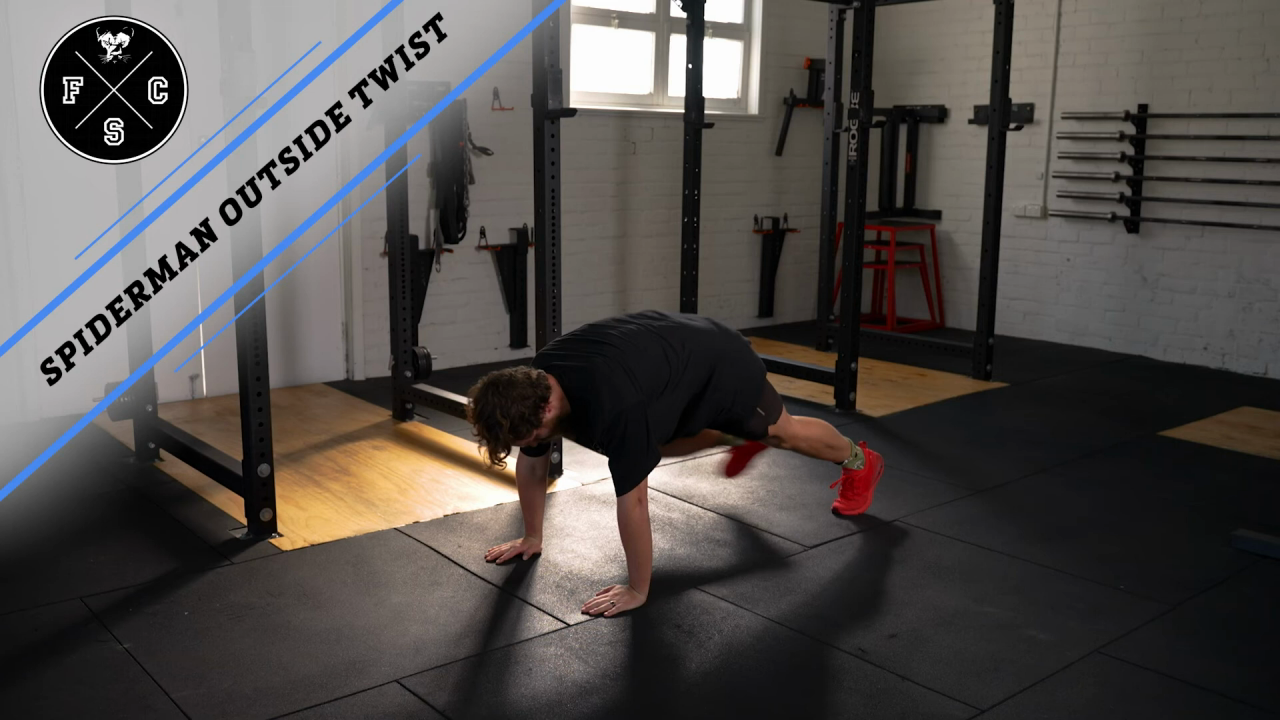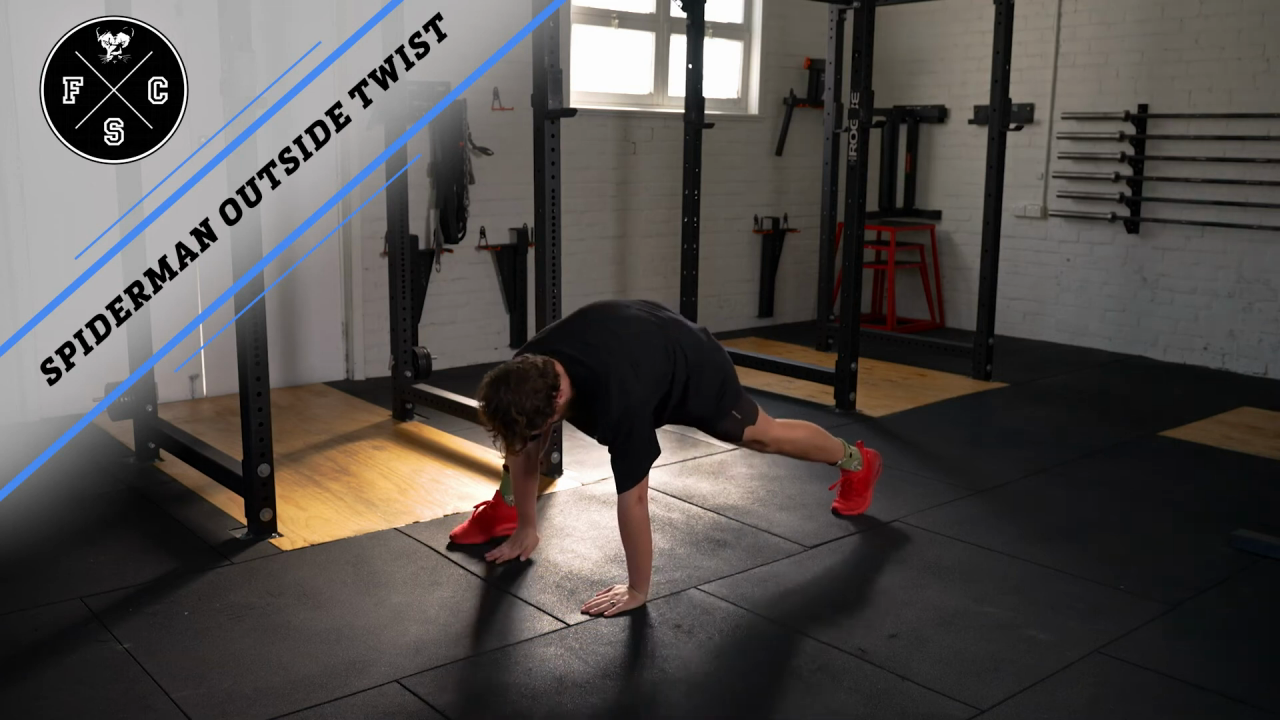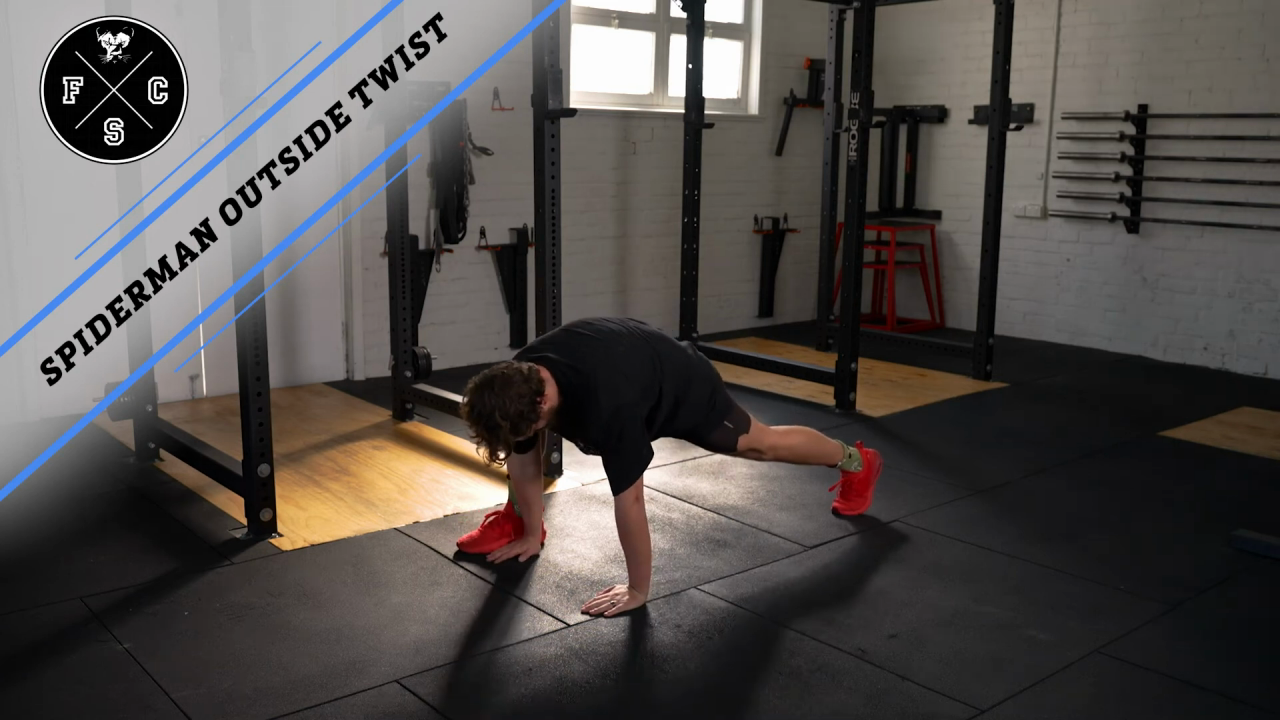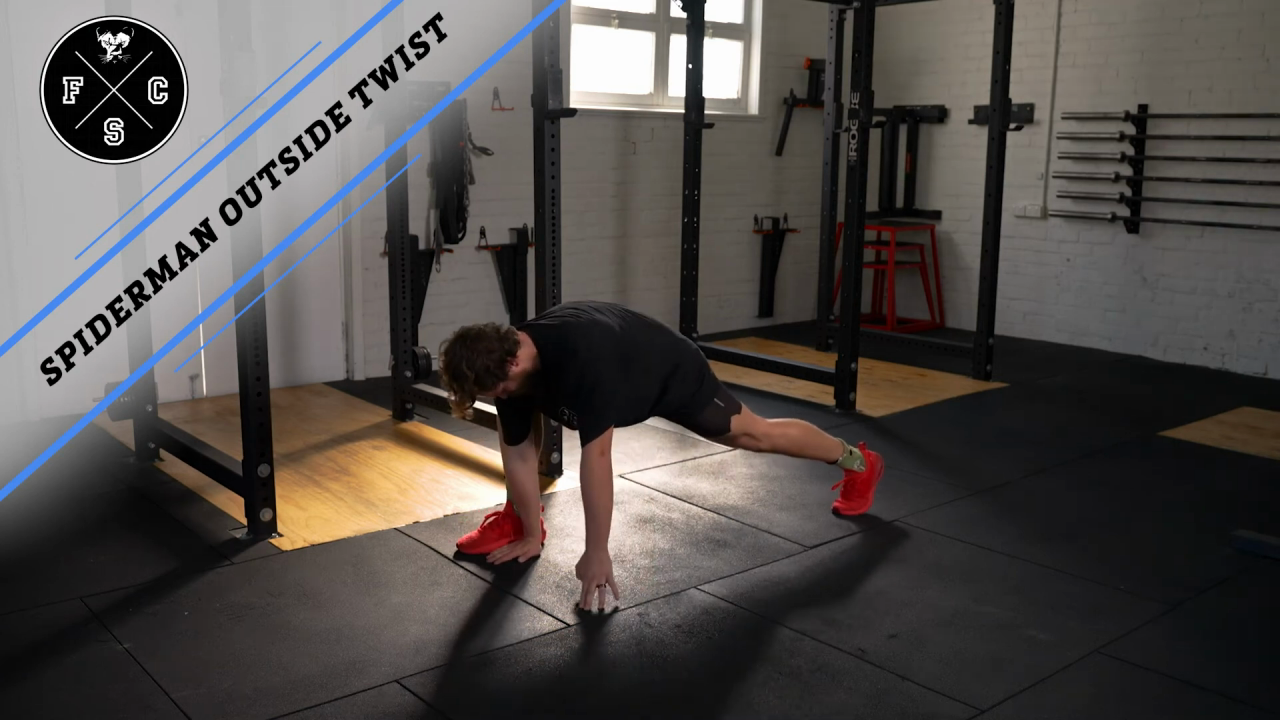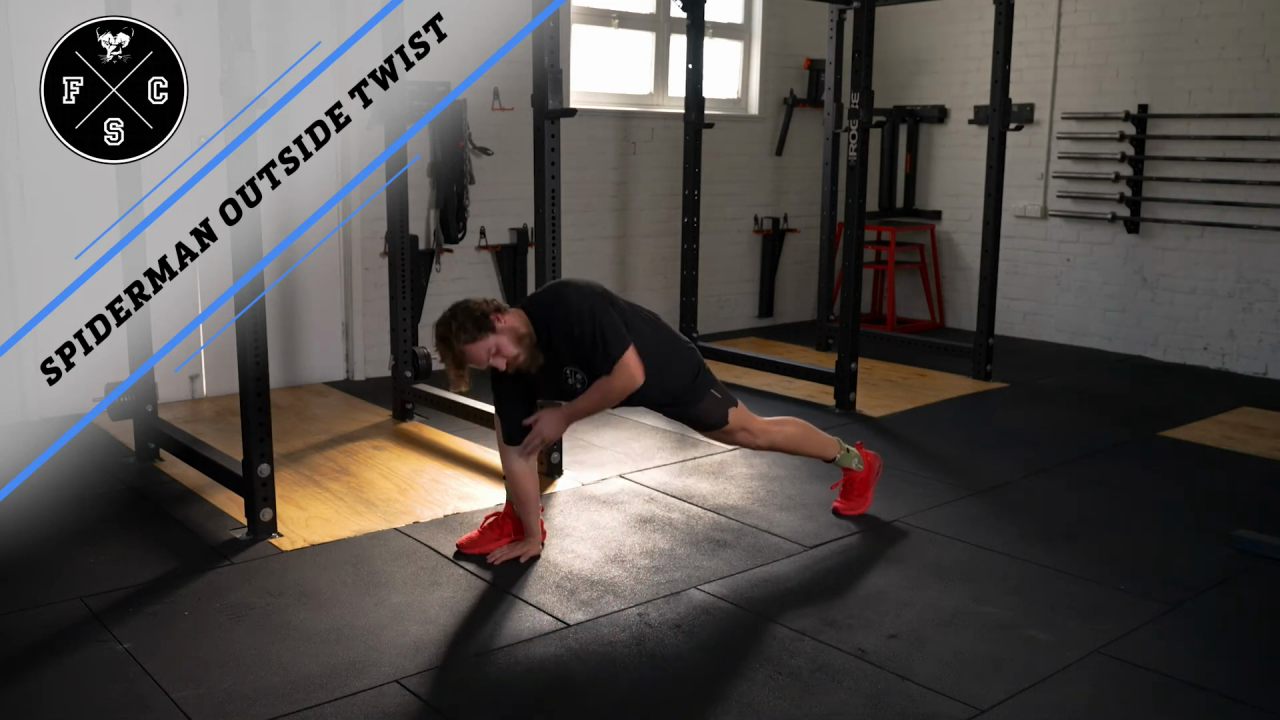
dt=1s
person 1, frame 1
left shoulder: (610, 408)
right shoulder: (532, 387)
left elbow: (632, 502)
right elbow: (531, 465)
left wrist: (637, 590)
right wrist: (532, 536)
left hip: (719, 364)
right hip: (665, 345)
left knee: (781, 432)
right knee: (653, 446)
left ankle: (858, 461)
right ankle: (743, 437)
person 1, frame 2
left shoulder: (617, 400)
right shoulder: (527, 375)
left elbow: (632, 498)
right elbow: (524, 448)
left wrist: (637, 590)
right wrist: (525, 527)
left hip: (696, 370)
right hip: (640, 339)
left knee: (762, 435)
left ankle: (856, 462)
right ankle: (507, 509)
person 1, frame 3
left shoulder: (605, 405)
right shoulder: (518, 382)
left elbow: (628, 500)
right elbow: (523, 461)
left wrist: (637, 589)
right wrist: (530, 534)
left hip: (684, 385)
right hip: (630, 358)
left knee: (760, 444)
left ankle: (856, 462)
right ankle: (515, 518)
person 1, frame 4
left shoulder: (583, 359)
right shoulder: (508, 360)
left elbow: (596, 458)
right elbow: (518, 453)
left wrist: (597, 552)
right wrist: (530, 535)
left hip: (674, 372)
right hip: (626, 372)
left knee: (753, 433)
right knee: (522, 426)
left ankle: (857, 461)
right ankle: (514, 519)
person 1, frame 5
left shoulder: (569, 303)
right shoulder: (508, 374)
left elbow: (630, 372)
right elbow: (518, 454)
left wrist: (564, 415)
right wrist: (531, 536)
left hip: (667, 370)
left knee: (750, 431)
right knee: (515, 421)
left ankle: (854, 460)
right ankle: (517, 518)
